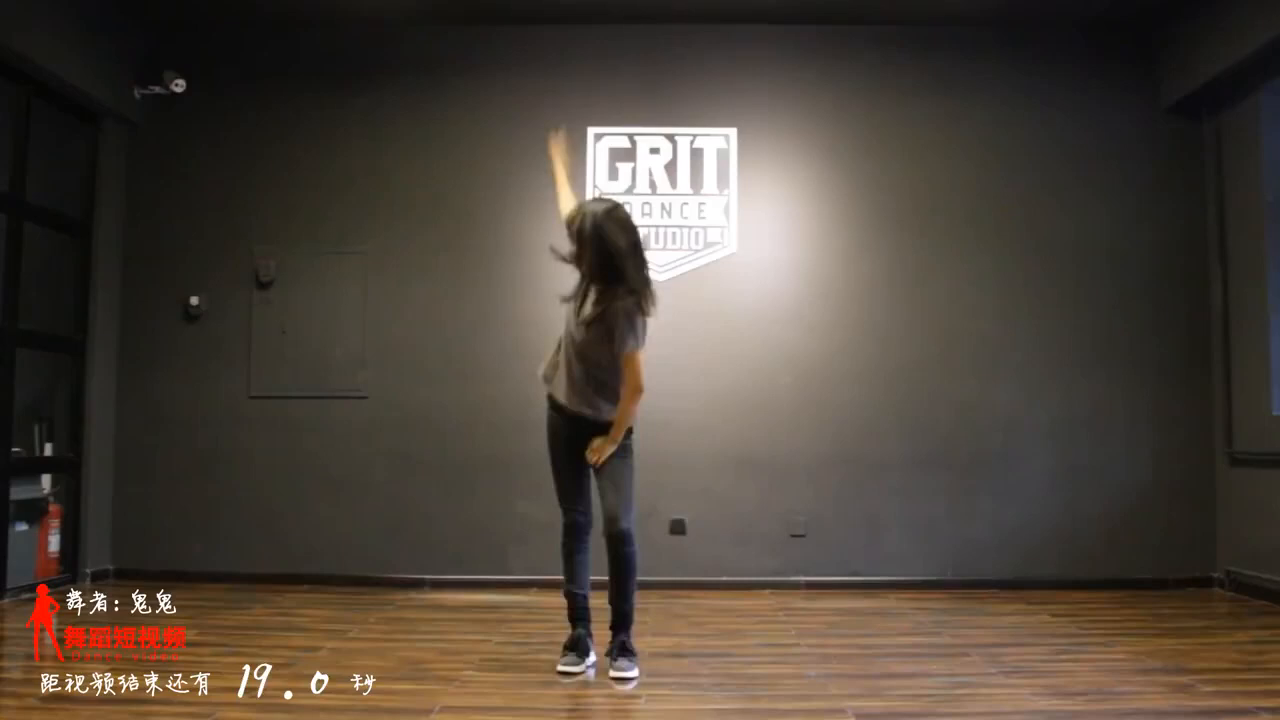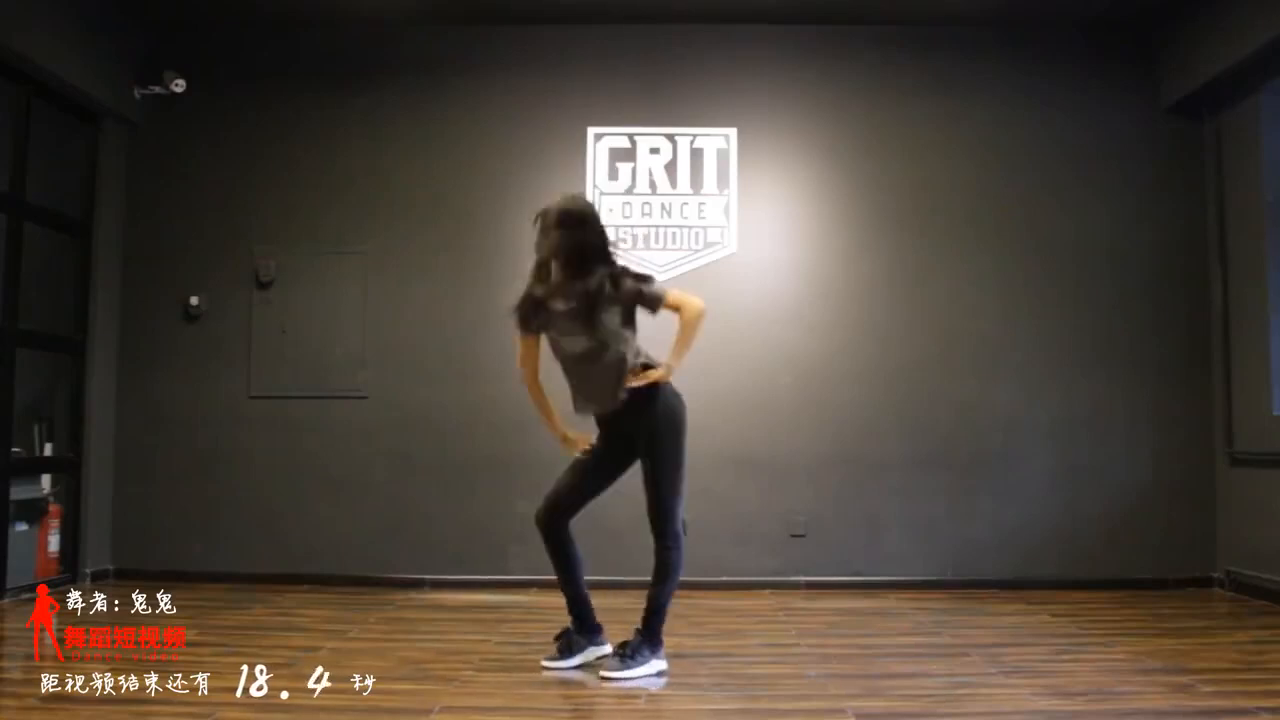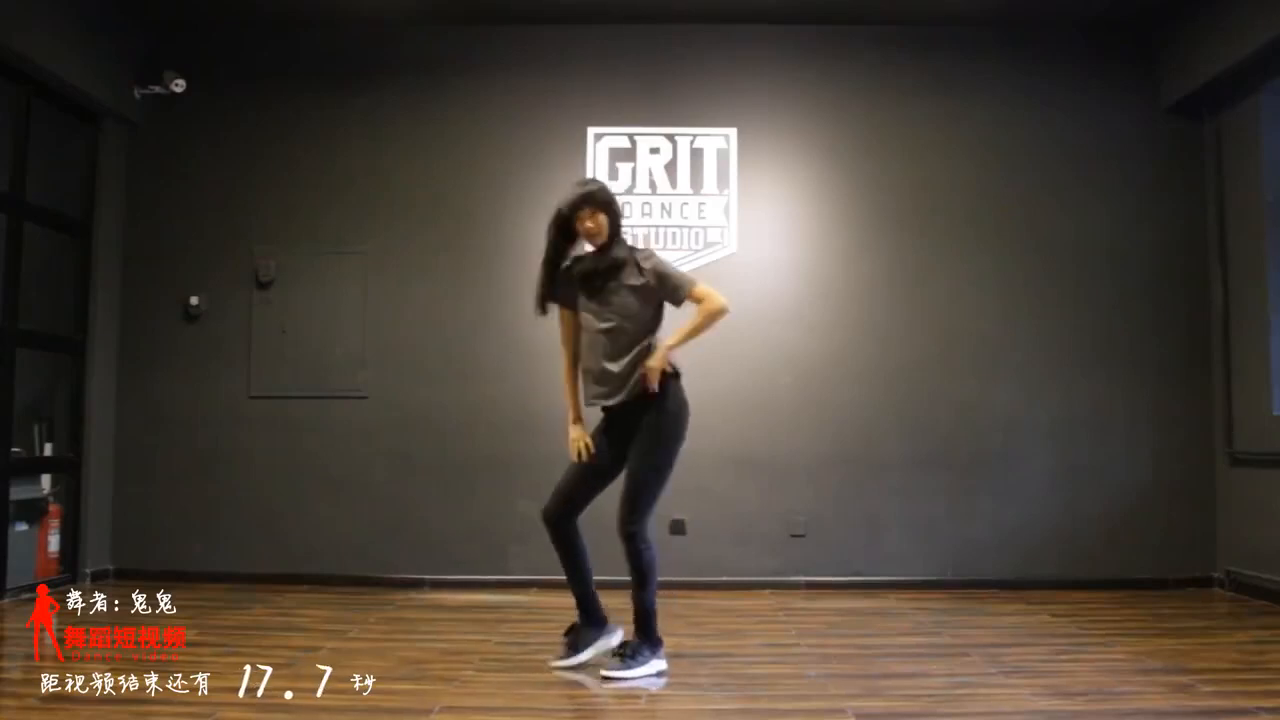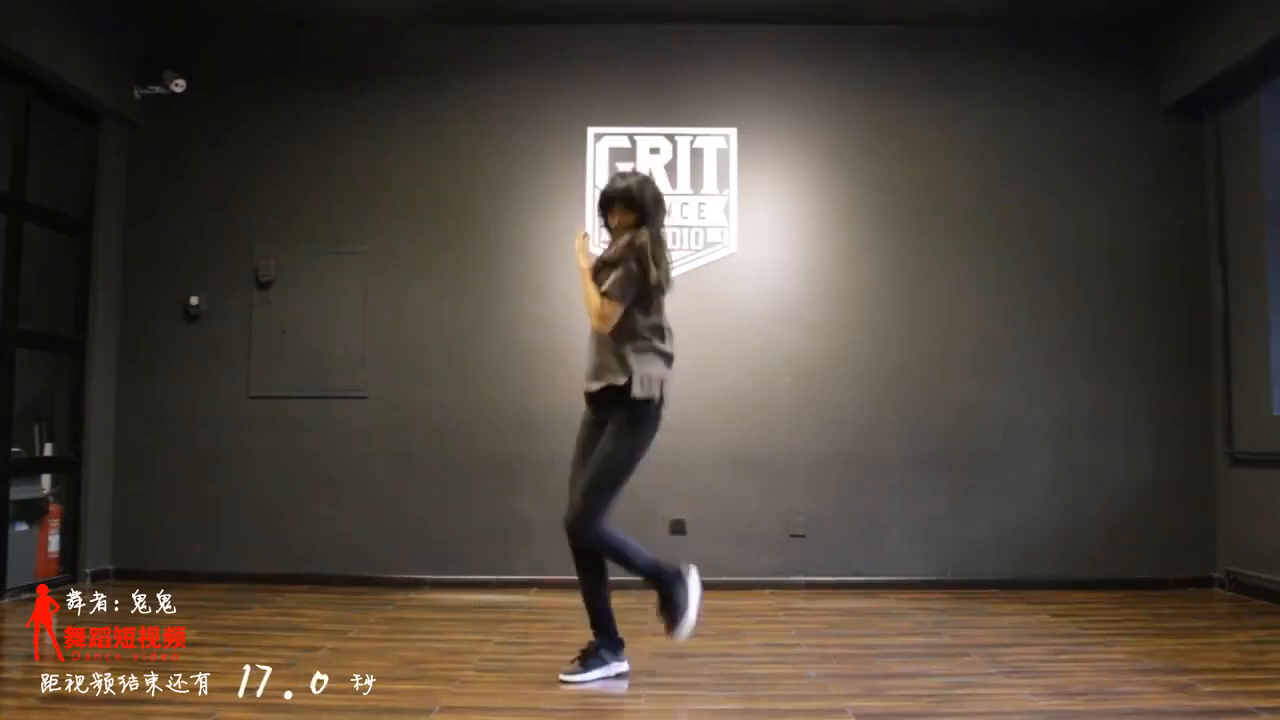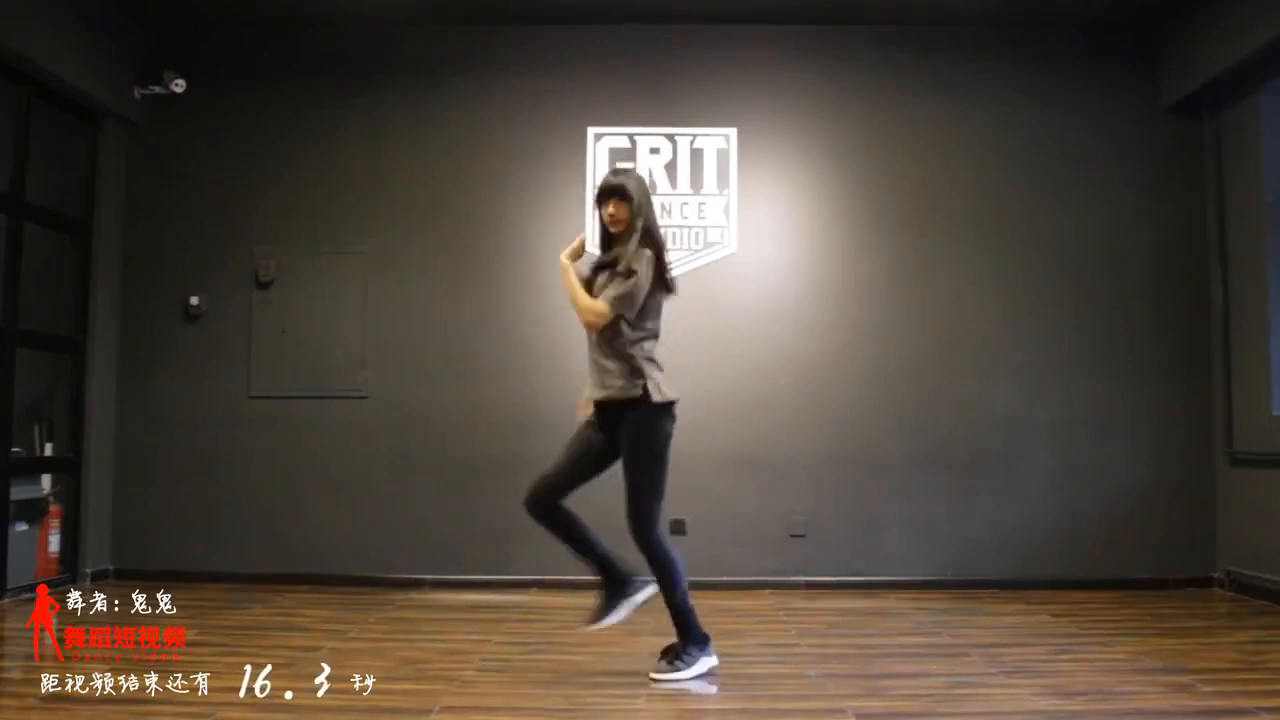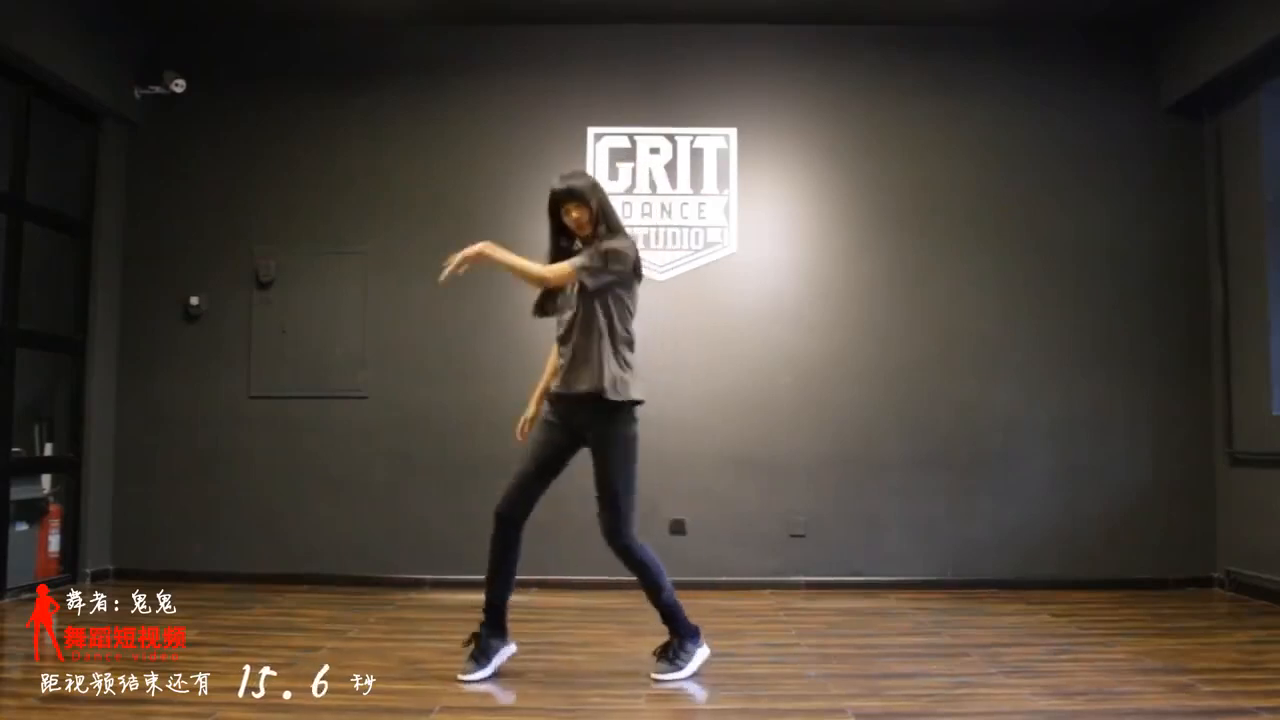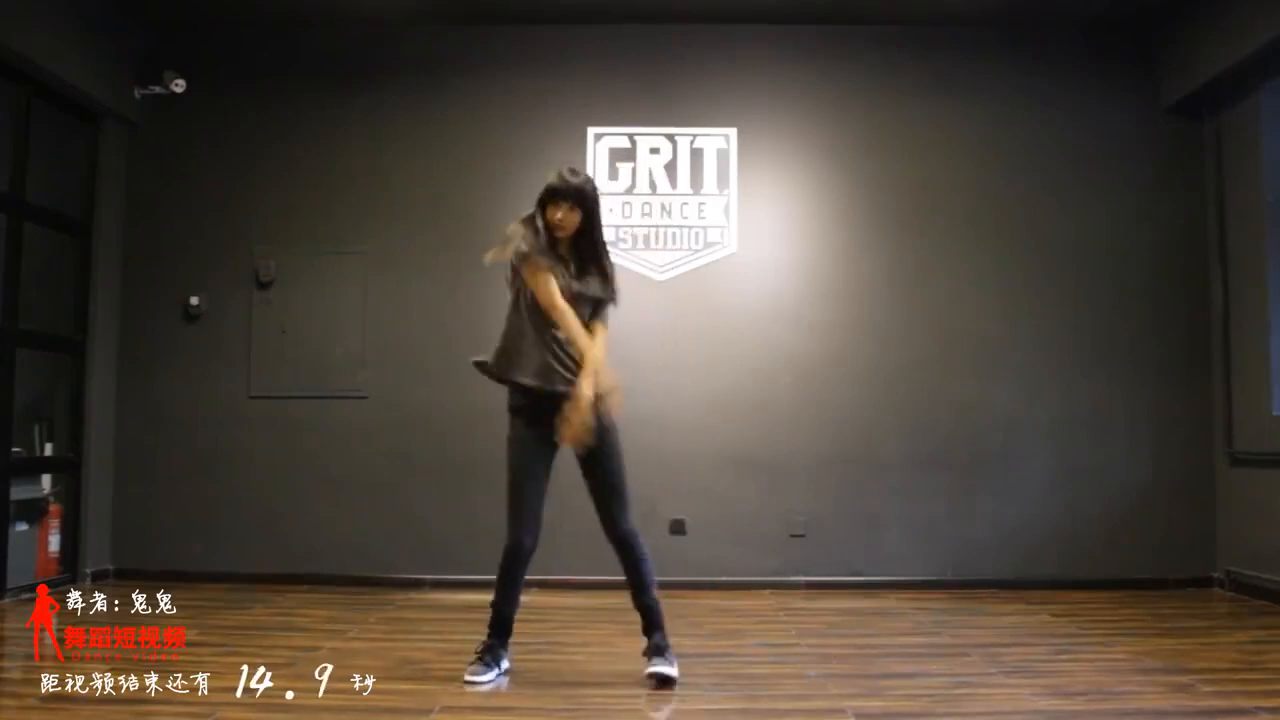
dt=0.7s
person 1, frame 1
left shoulder: (621, 306)
right shoulder: (596, 277)
left elbow: (635, 386)
right elbow: (569, 208)
left wrist: (613, 440)
right wrist: (558, 162)
left hip: (605, 426)
right hip: (564, 414)
left knee: (618, 528)
right knee: (576, 522)
left ankle: (622, 642)
right ankle: (580, 637)
person 1, frame 2
left shoulder: (613, 283)
right shoulder: (536, 300)
left elbow: (693, 306)
right elbow: (531, 375)
left wrist: (672, 365)
right wrist: (563, 435)
left hip: (653, 410)
right hip: (612, 426)
left knee: (667, 530)
right knee: (550, 517)
left ankle: (650, 645)
right ankle: (586, 633)
person 1, frame 3
left shoulder: (645, 267)
right shoulder: (570, 277)
left elbow: (717, 304)
right elbow: (570, 351)
left wrist: (666, 348)
right wrist: (574, 422)
left hip: (658, 406)
right hip: (614, 415)
left knee: (631, 524)
right knee: (557, 512)
left ankle: (648, 645)
right ankle: (594, 625)
person 1, frame 4
left shoulder: (631, 250)
right shoulder: (631, 255)
left elbow: (602, 318)
left wrist: (585, 268)
left hip: (631, 401)
right hip: (605, 399)
left knee: (584, 522)
right knee: (582, 527)
left ankle: (672, 583)
right ankle: (606, 647)
person 1, frame 5
left shoulder: (641, 259)
right shoulder: (609, 262)
left elbow: (594, 317)
left wrist: (568, 267)
right wrist: (591, 399)
left hip: (642, 406)
right hip: (609, 408)
left knee: (644, 528)
right knee: (541, 500)
left ankle: (695, 644)
right ankle: (621, 584)
person 1, frame 6
left shoulder: (617, 252)
right shoulder: (572, 259)
left elbow: (546, 275)
left wrist: (487, 251)
right wrist: (536, 399)
left hip: (607, 408)
right hip: (564, 408)
left knee: (619, 535)
right knee: (509, 513)
left ankle: (686, 639)
right ankle: (493, 639)
person 1, frame 7
left shoulder: (597, 267)
right shoulder: (527, 244)
left elbow: (597, 338)
right elbow: (554, 307)
left wrist: (586, 394)
right wrist: (597, 362)
left hip: (585, 405)
right hip: (532, 404)
left knee: (620, 526)
right knee: (521, 537)
left ankle: (658, 643)
right ankle: (496, 646)
